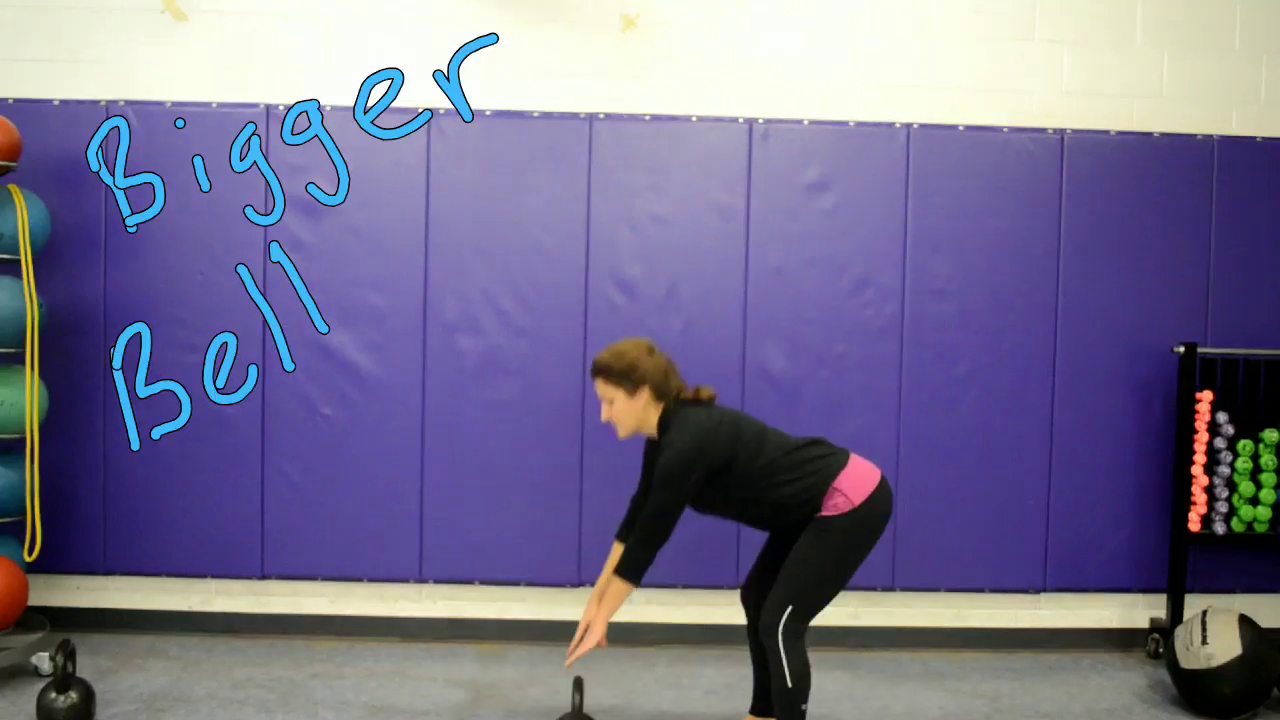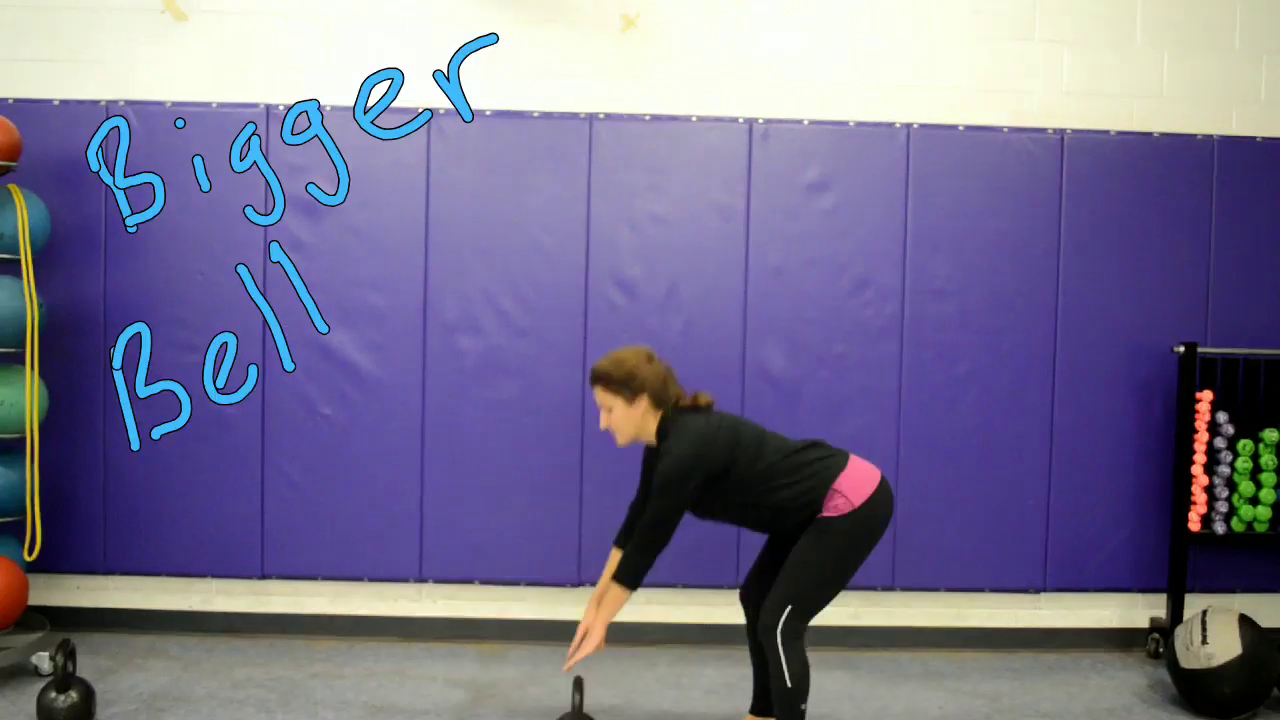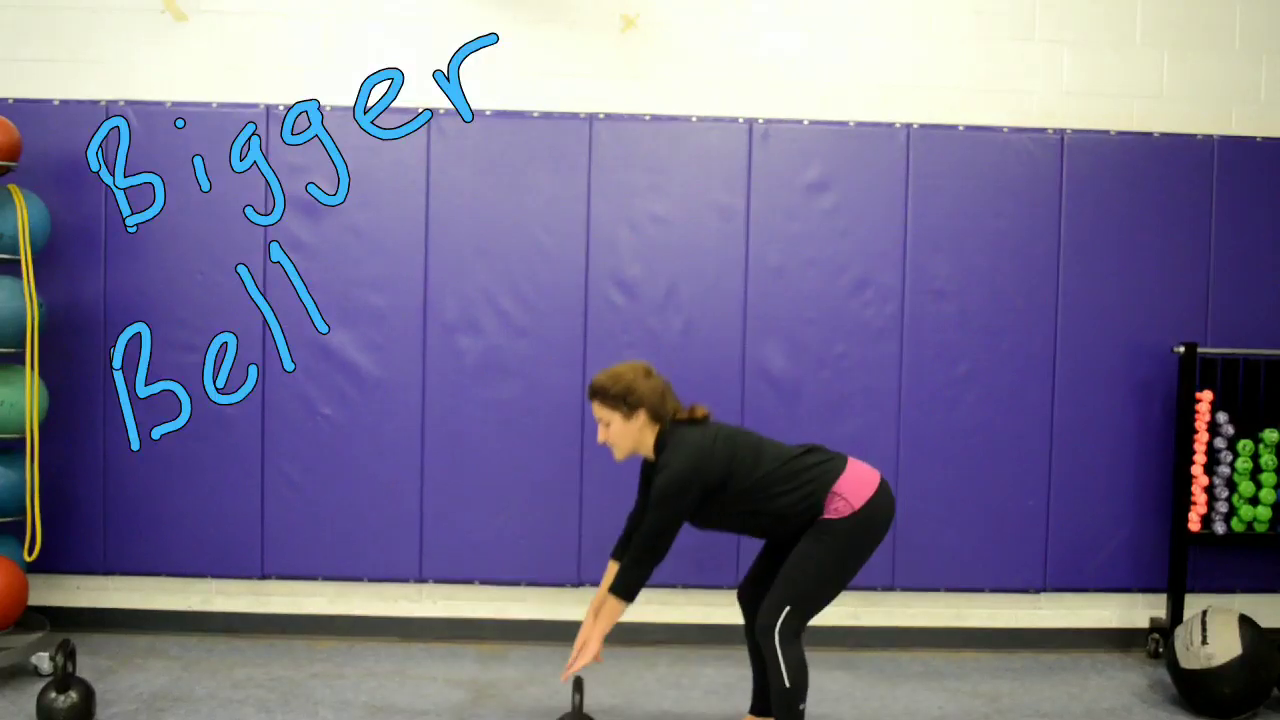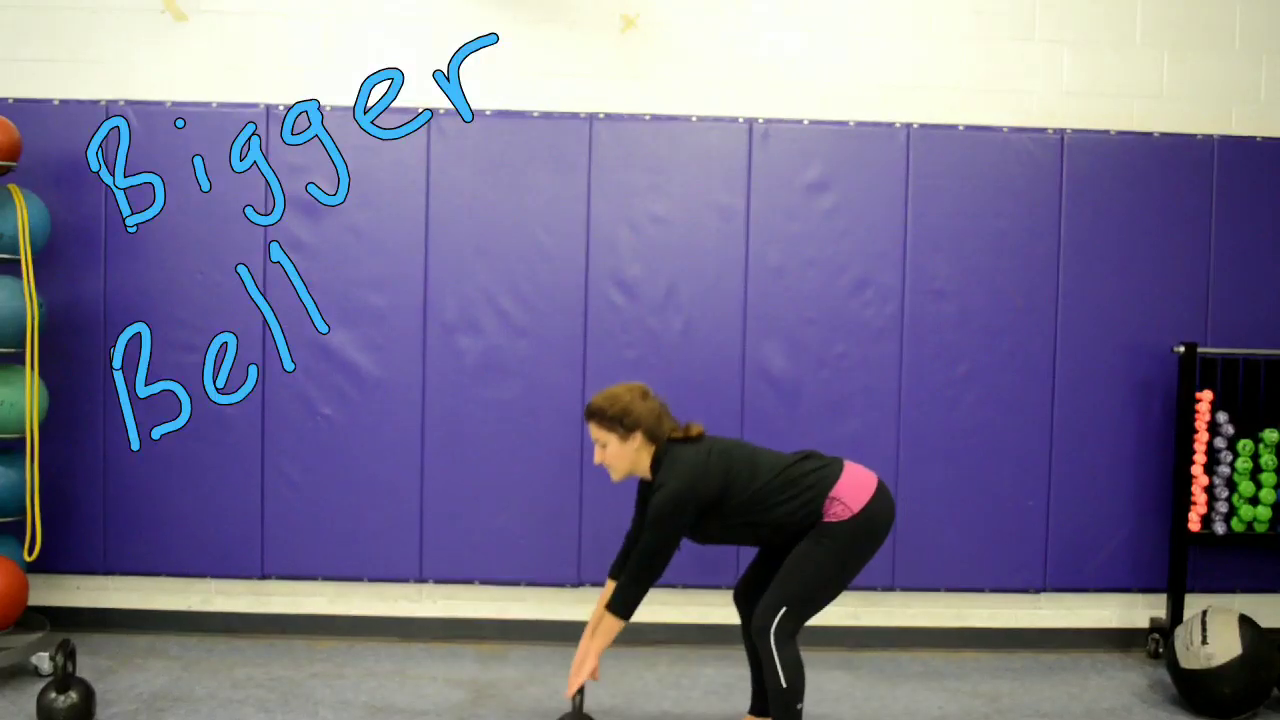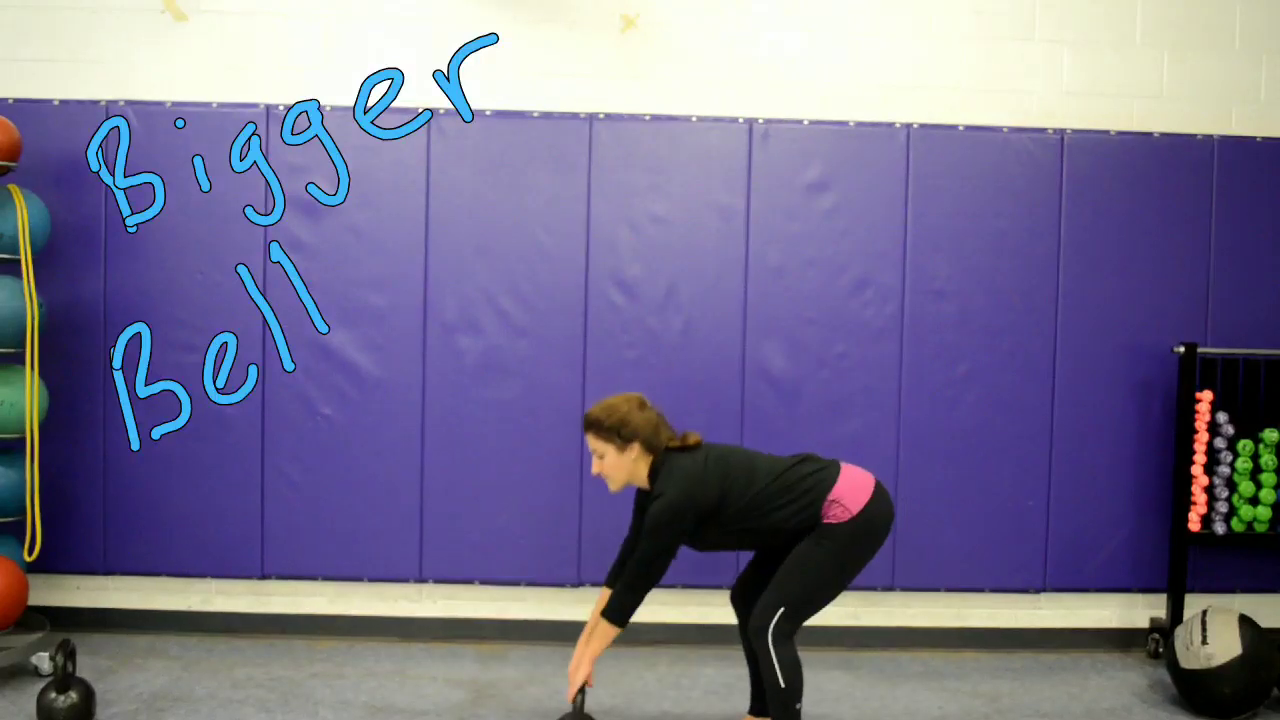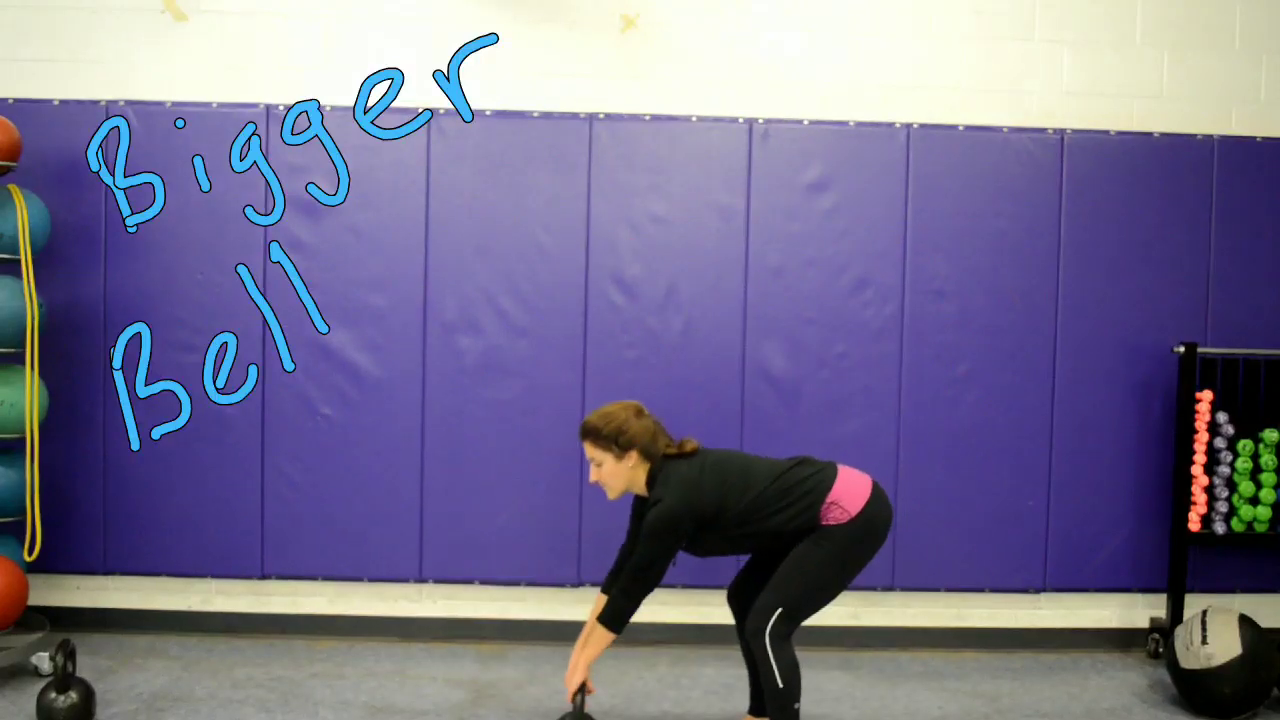
dt=0.1s
person 1, frame 1
left shoulder: (687, 443)
right shoulder: (671, 434)
left elbow: (650, 538)
right elbow: (637, 522)
left wrist: (602, 620)
right wrist: (597, 600)
left hip: (851, 504)
right hip: (828, 502)
left knee: (780, 622)
right knee: (757, 599)
person 1, frame 2
left shoulder: (686, 451)
right shoulder: (671, 440)
left elbow: (647, 544)
right elbow: (636, 528)
left wrist: (601, 623)
right wrist: (595, 606)
left hip: (853, 505)
right hip: (829, 502)
left knee: (779, 622)
right knee: (757, 599)
person 1, frame 3
left shoulder: (683, 464)
right shoulder: (668, 453)
left elbow: (645, 556)
right elbow: (633, 540)
left wrist: (599, 634)
right wrist: (592, 617)
left hip: (853, 507)
right hip: (825, 505)
left knee: (777, 623)
right knee: (754, 599)
person 1, frame 4
left shoulder: (679, 484)
right shoulder: (665, 470)
left elbow: (641, 576)
right elbow: (631, 559)
left wrist: (592, 652)
right wrist: (588, 638)
left hip: (855, 511)
right hip: (827, 508)
left knee: (773, 624)
right knee: (750, 599)
person 1, frame 5
left shoulder: (677, 492)
right shoulder: (663, 478)
left elbow: (638, 583)
right elbow: (627, 567)
left wrist: (588, 658)
right wrist: (584, 644)
left hip: (852, 513)
right hip: (826, 509)
left knee: (770, 625)
right knee: (747, 599)
person 1, frame 6
left shoulder: (675, 500)
right shoulder: (660, 483)
left elbow: (634, 588)
right elbow: (624, 572)
left wrist: (583, 662)
right wrist: (580, 650)
left hip: (852, 515)
right hip: (824, 509)
left knee: (767, 626)
right knee: (744, 599)
